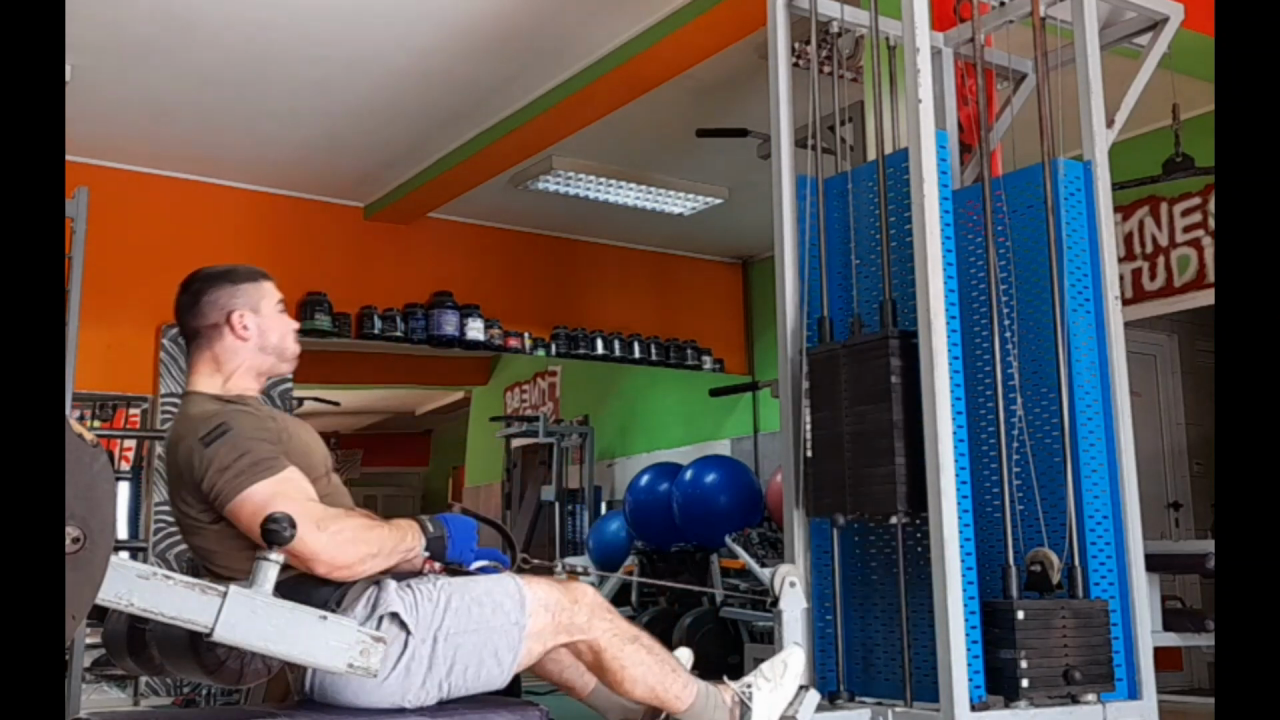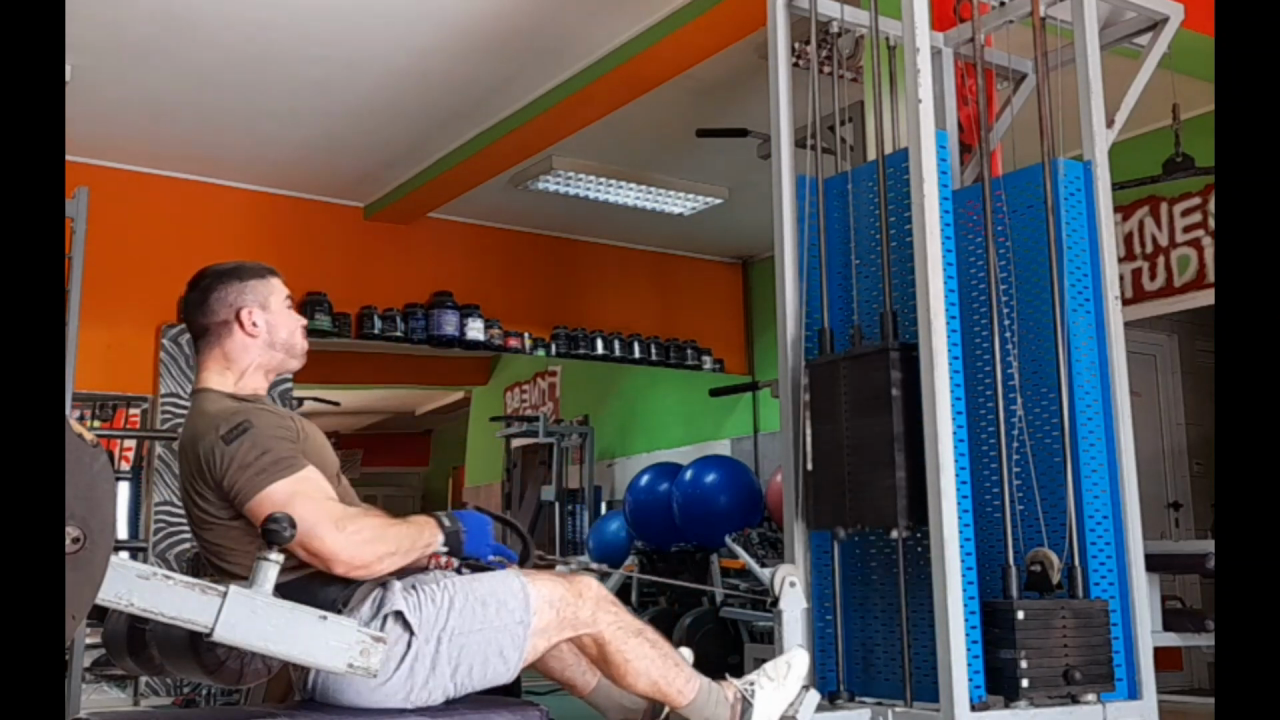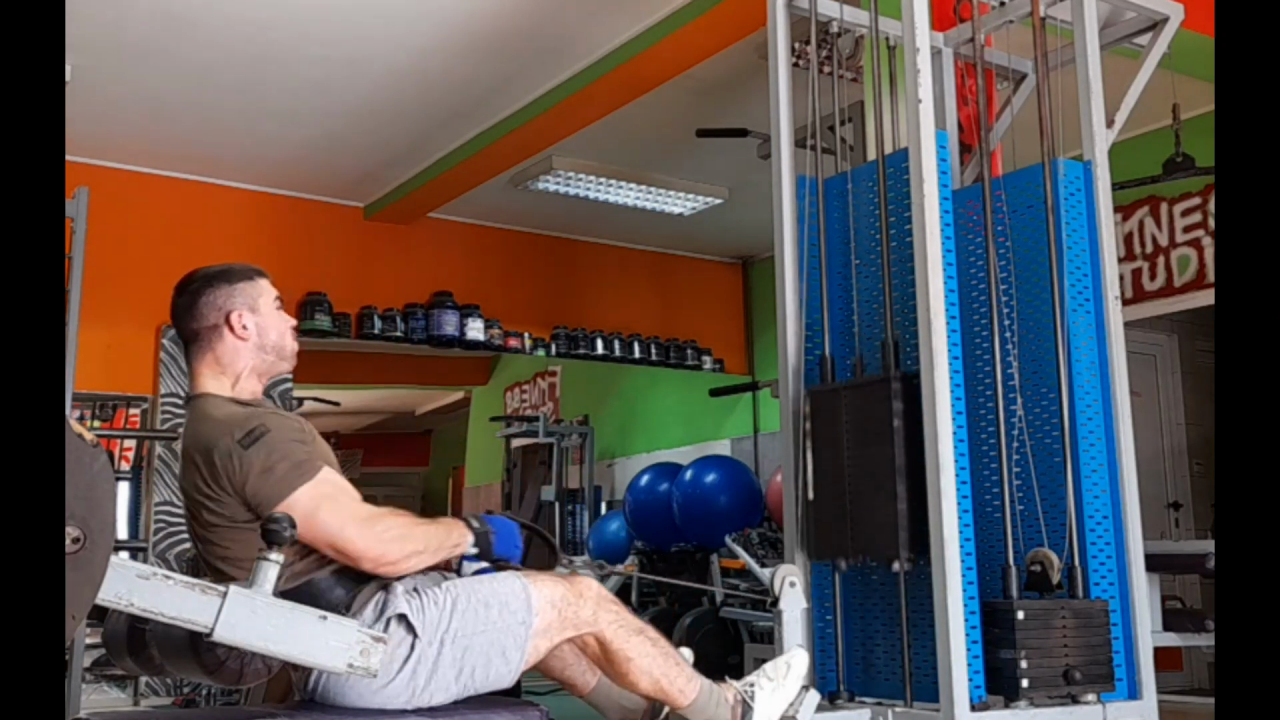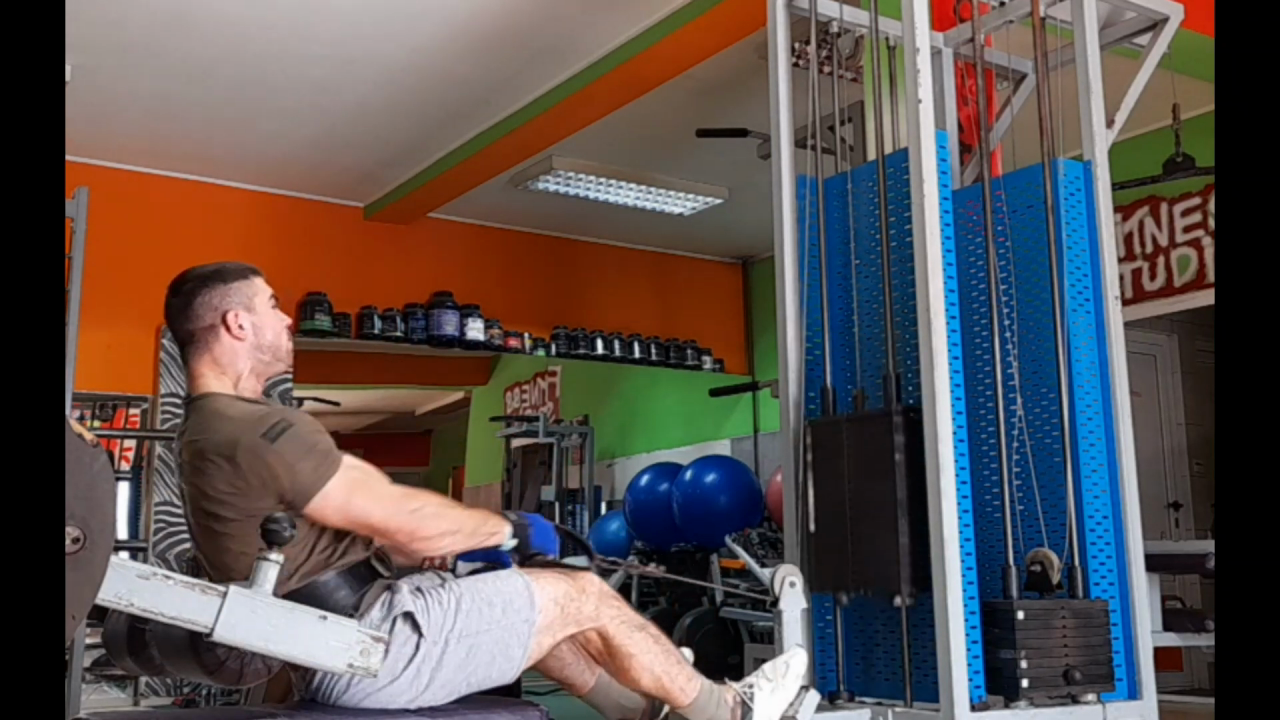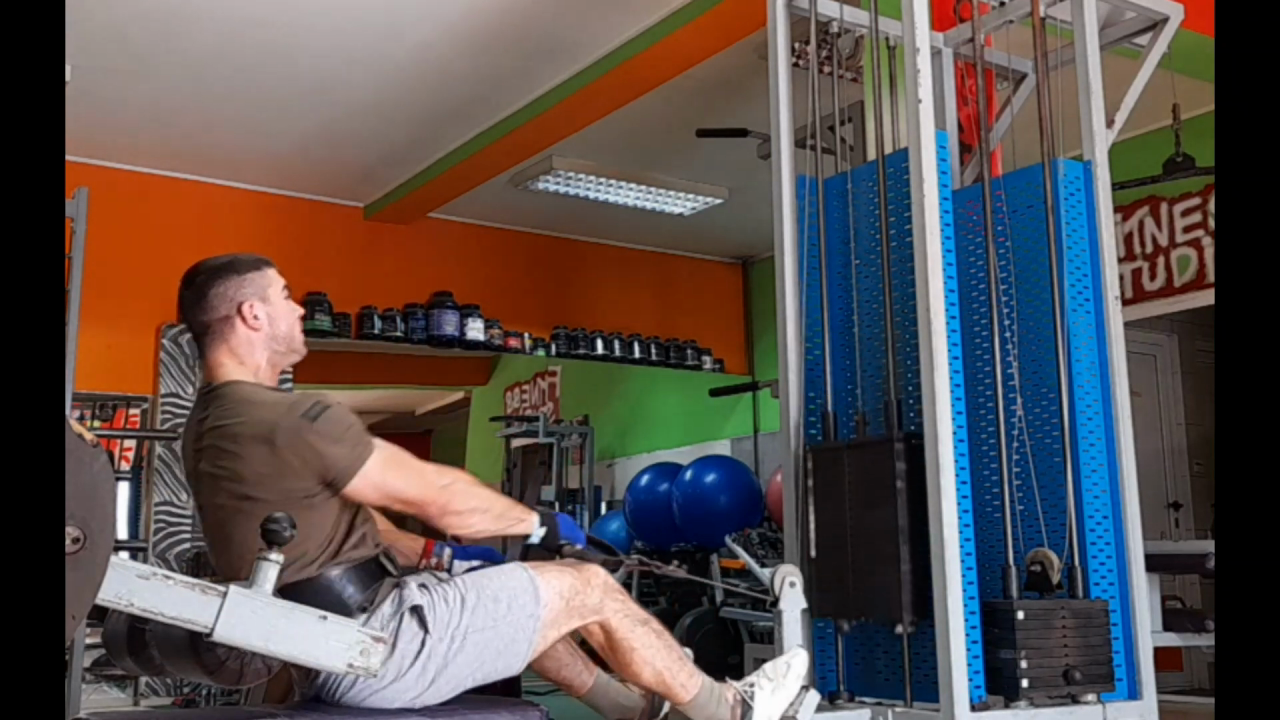
dt=0.1s
person 1, frame 1
left shoulder: (240, 421)
right shoulder: (220, 433)
left elbow: (325, 529)
right elbow: (328, 550)
left wrist: (430, 545)
right wrist: (430, 534)
left knee: (513, 595)
right knee: (578, 608)
person 1, frame 2
left shoulder: (234, 419)
right shoulder: (233, 429)
left elbow: (336, 526)
right elbow: (348, 547)
left wrist: (436, 549)
right wrist: (441, 532)
left knee: (512, 592)
right knee: (582, 600)
person 1, frame 3
left shoulder: (228, 424)
right shoulder: (244, 433)
right elbow: (374, 545)
left wrist: (451, 550)
right wrist: (469, 533)
left knee: (514, 595)
right knee: (582, 601)
person 1, frame 4
left shoulder: (210, 428)
right shoulder: (260, 433)
right elbow: (407, 516)
left wrist: (440, 556)
right wrist: (507, 529)
left knee: (501, 597)
right knee: (584, 596)
person 1, frame 5
left shoulder: (212, 422)
right shoulder: (289, 418)
right elbow: (436, 495)
left wrist: (433, 556)
right wrist: (538, 522)
left knee: (509, 594)
right knee: (588, 589)
